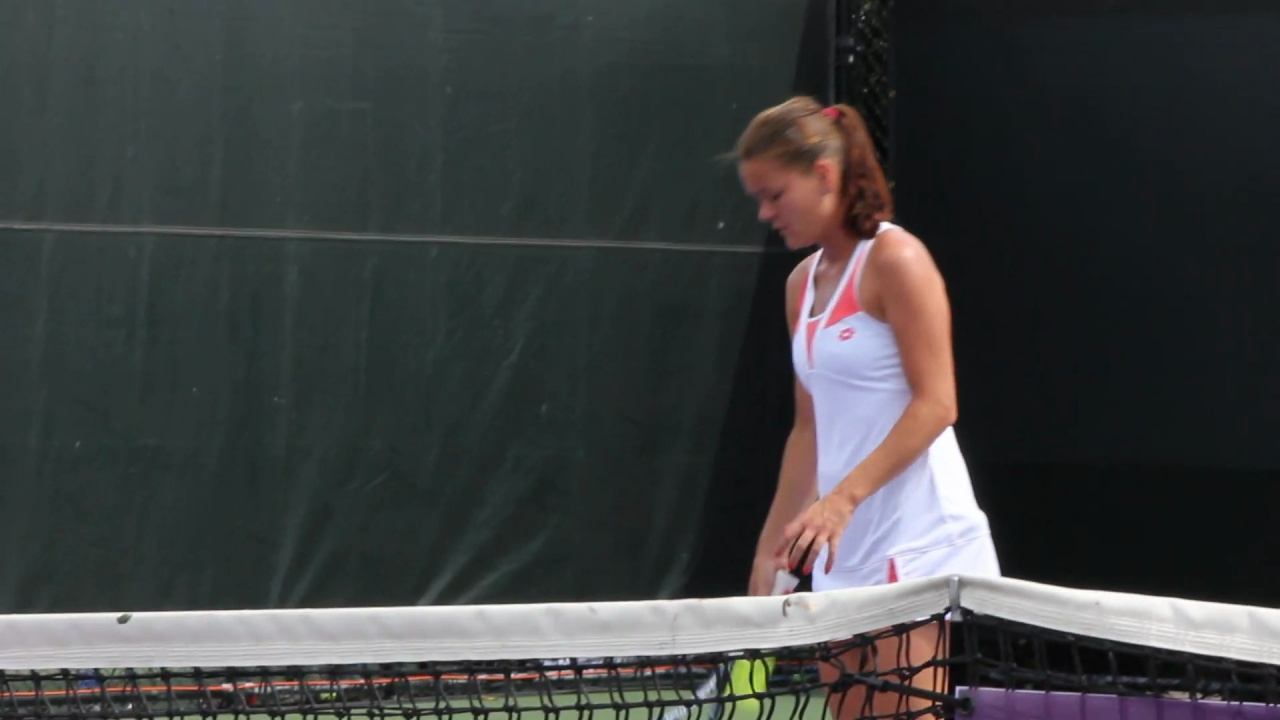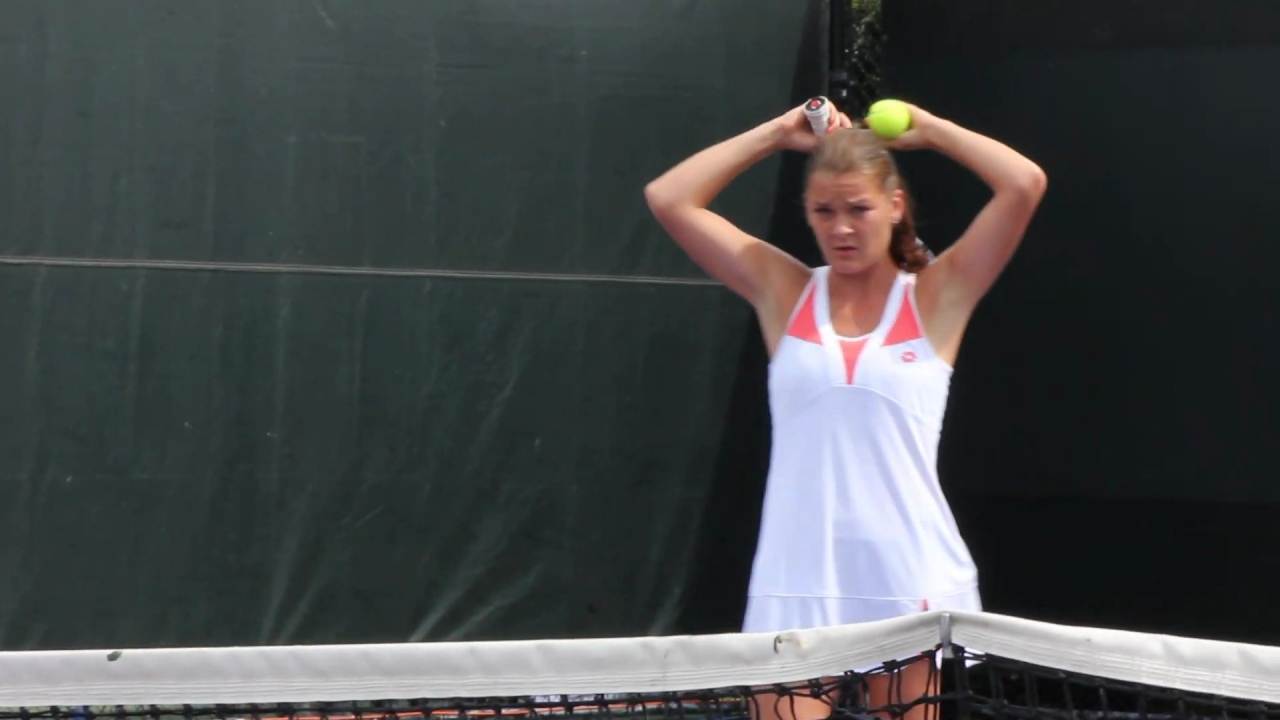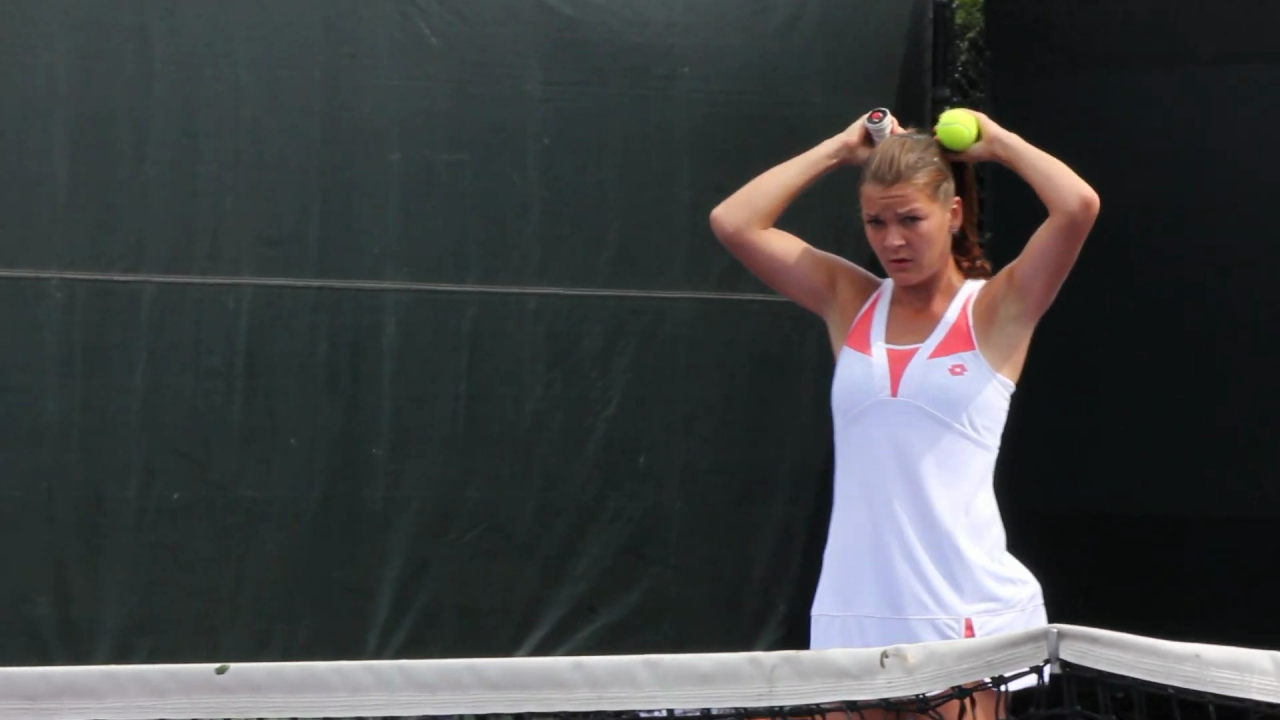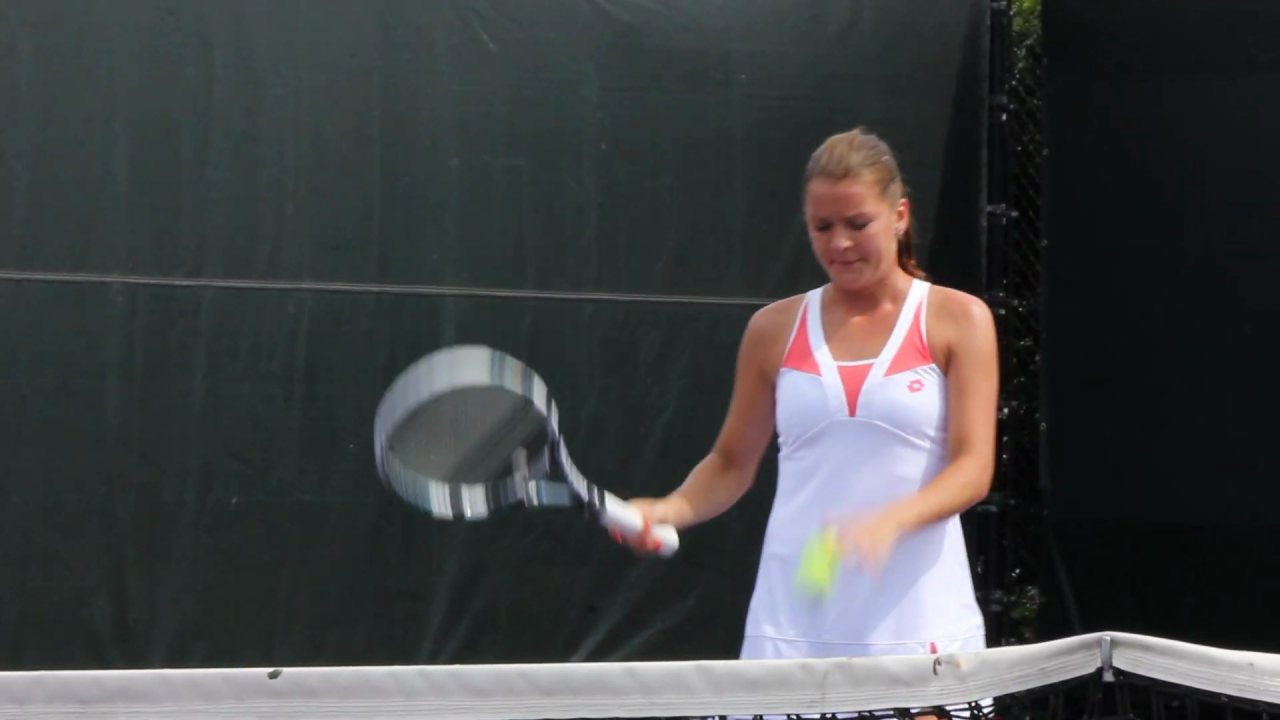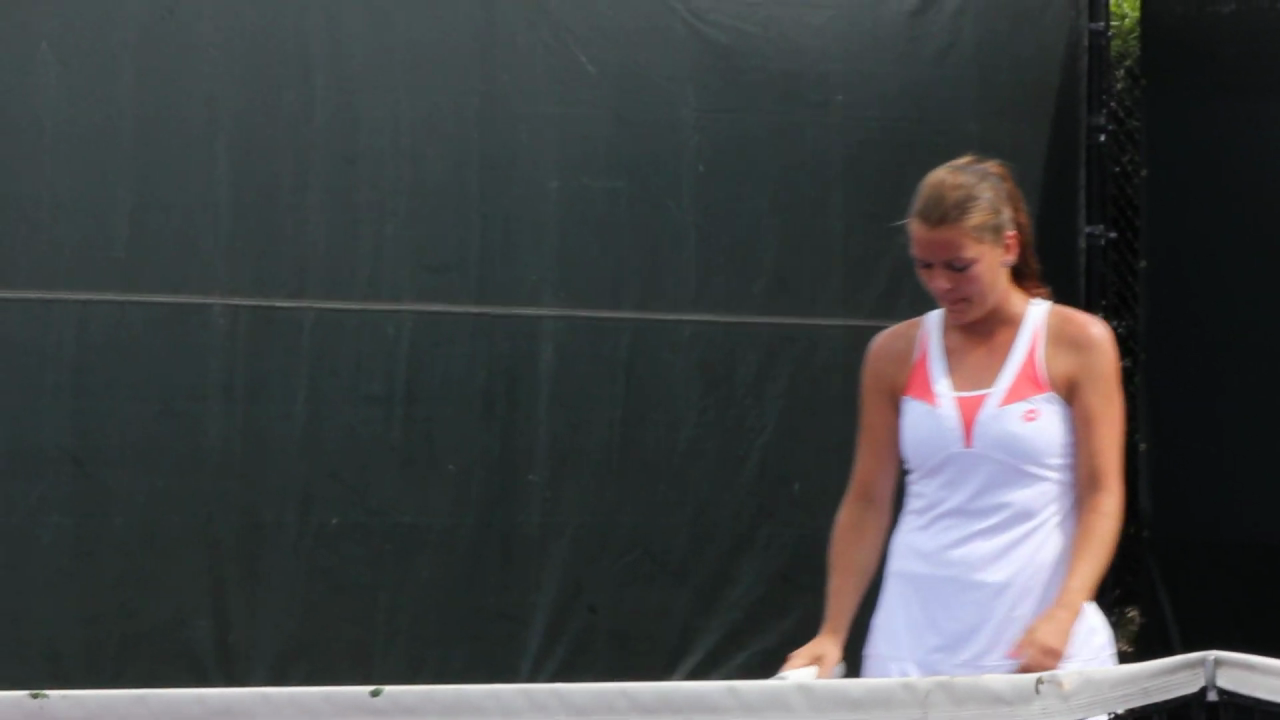
dt=1s
person 1, frame 1
left shoulder: (896, 259)
right shoulder: (802, 282)
left elbow: (935, 404)
left wrist: (842, 498)
right wrist: (770, 547)
left hip: (917, 541)
right hip: (844, 547)
person 1, frame 2
left shoulder: (936, 297)
right shoulder: (782, 290)
left elbow: (1025, 185)
right elbow: (667, 200)
left wrist: (927, 129)
right wrist: (779, 132)
left hip: (909, 589)
right hip: (795, 587)
person 1, frame 3
left shoulder: (1000, 308)
right shoulder: (850, 301)
left elbow: (1078, 208)
right elbow: (732, 226)
left wrist: (1002, 145)
right wrist: (842, 148)
left hip: (962, 613)
right hip: (851, 611)
person 1, frame 4
left shoulder: (958, 319)
right shoulder: (774, 328)
left elbow: (973, 469)
right elbow: (732, 461)
left wrist: (890, 522)
right wrist: (669, 511)
left hip: (917, 625)
right hip: (790, 627)
person 1, frame 5
left shoulder: (1079, 343)
right shoulder: (894, 353)
left elbow: (1102, 495)
right elbow: (867, 500)
left wrist: (1061, 616)
right wrist: (833, 634)
left hip: (1039, 646)
right hip: (915, 646)
